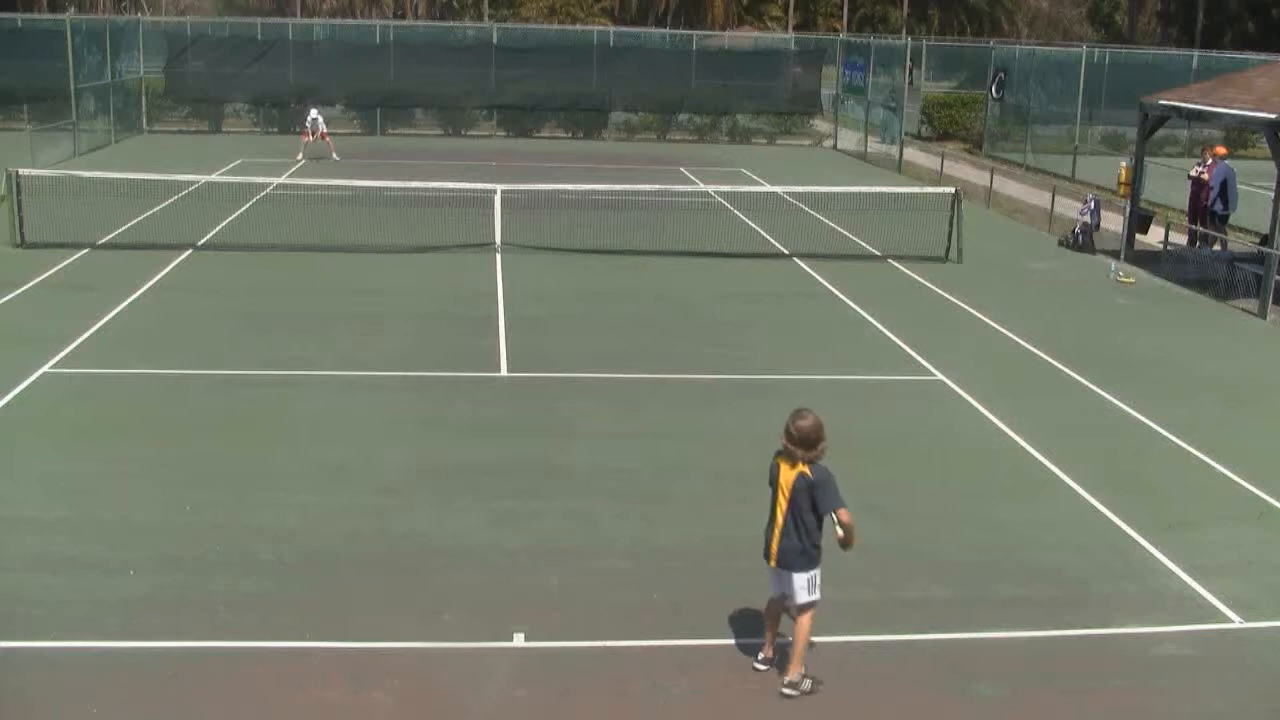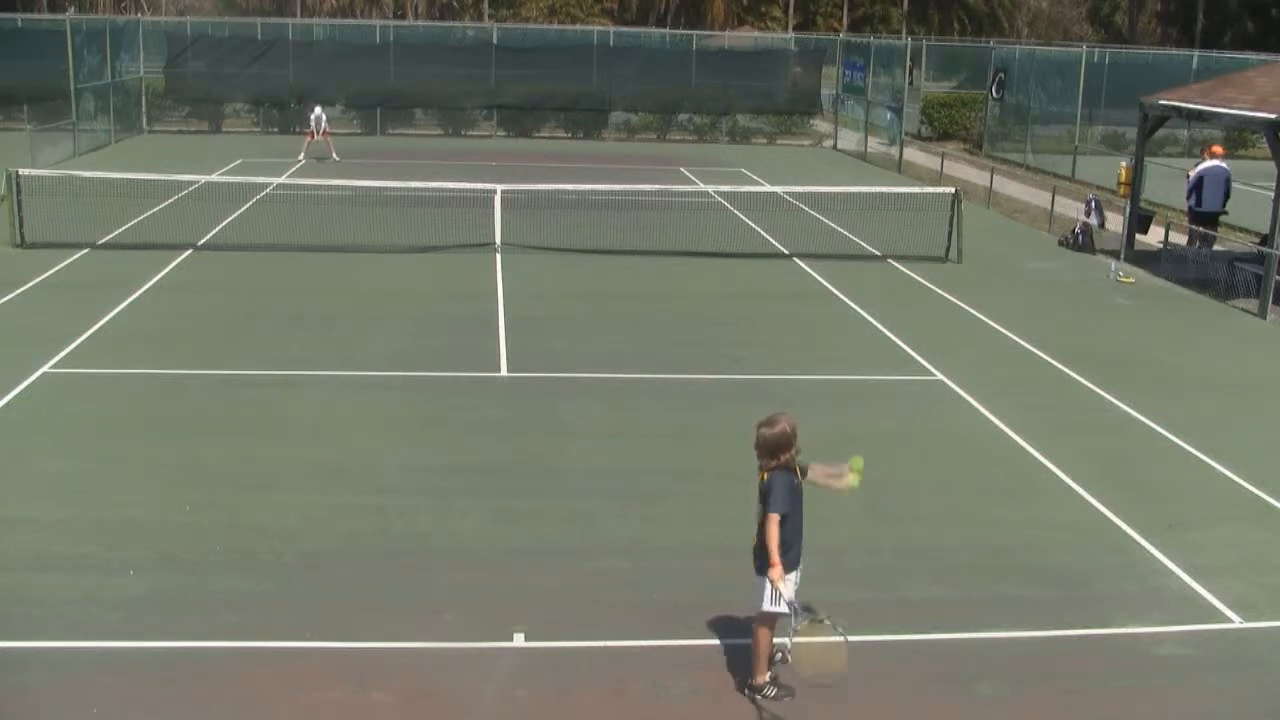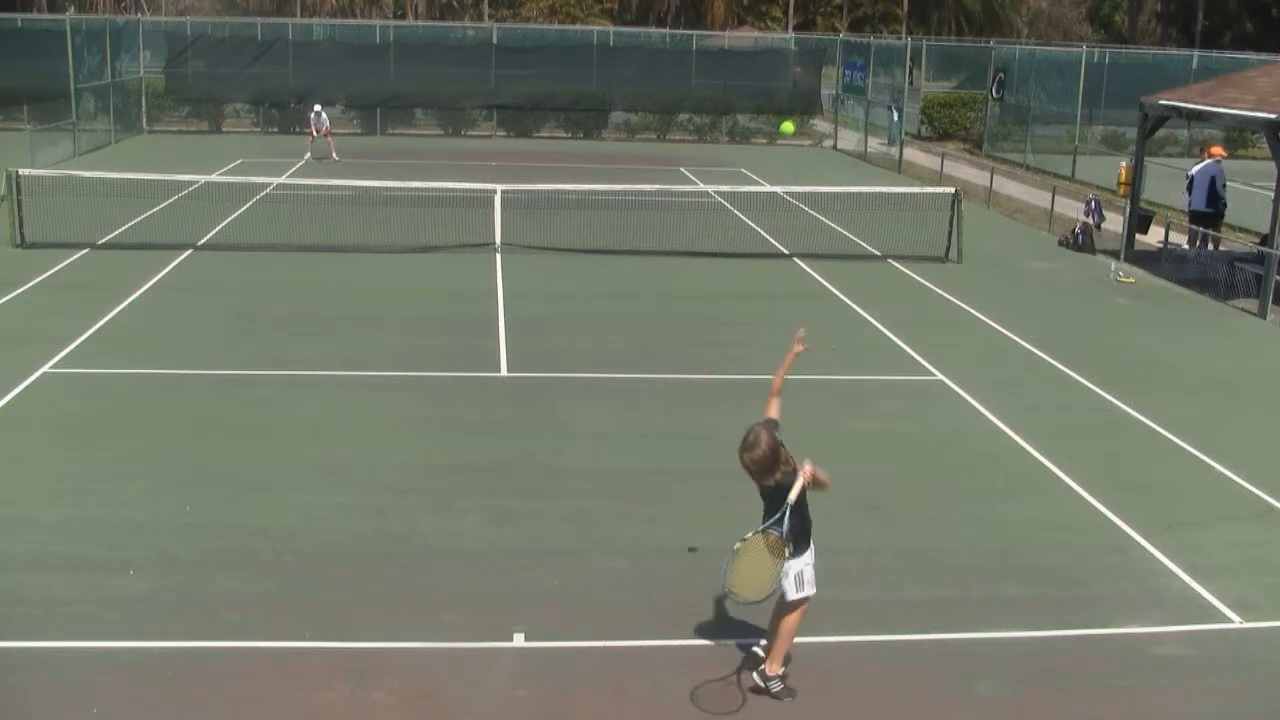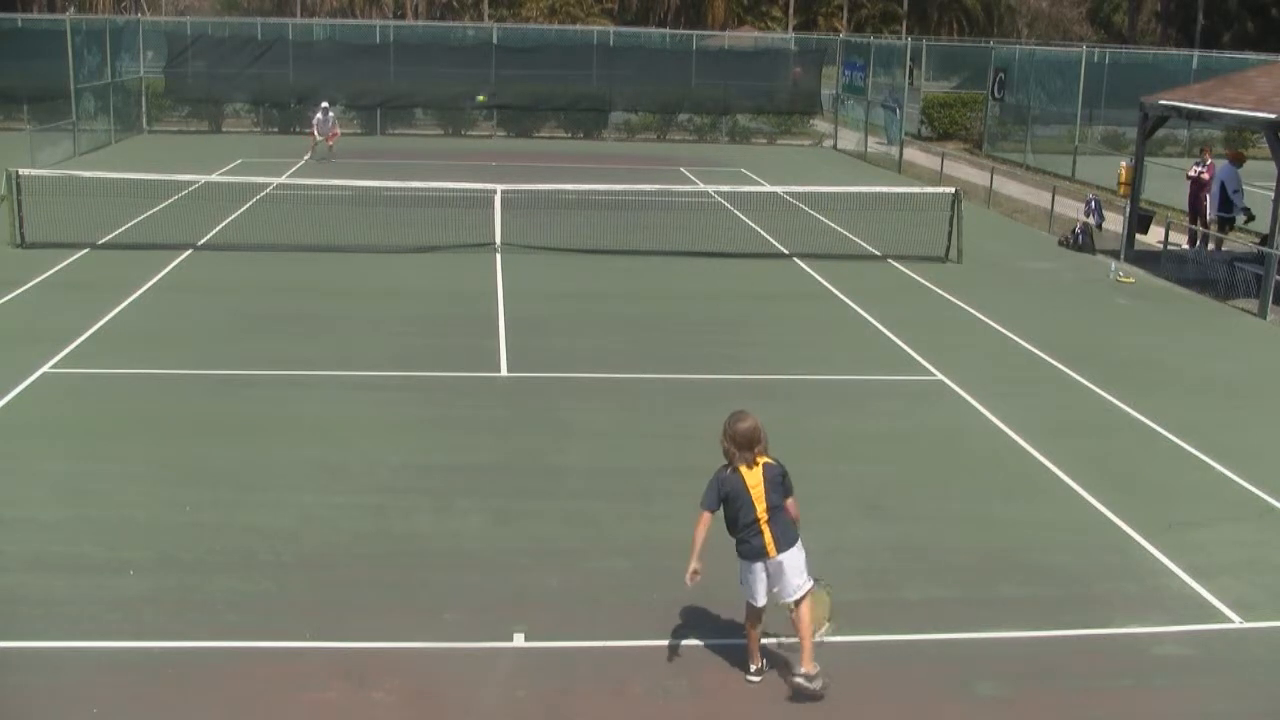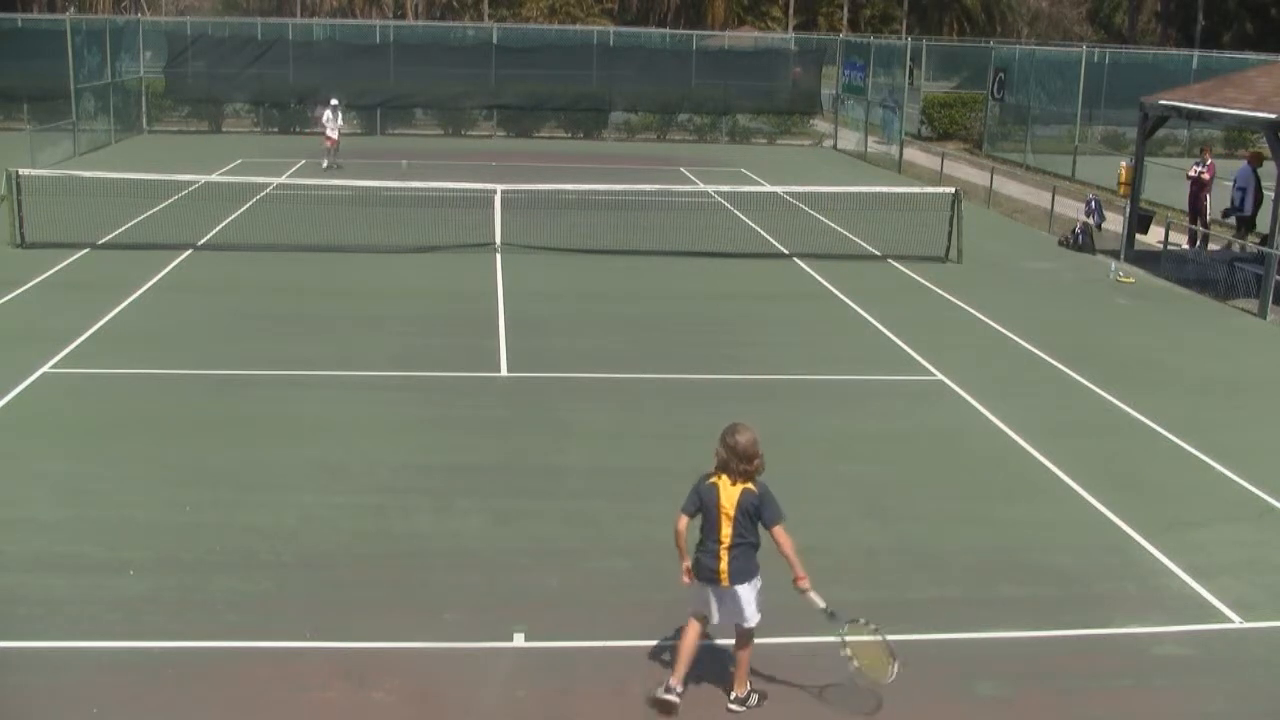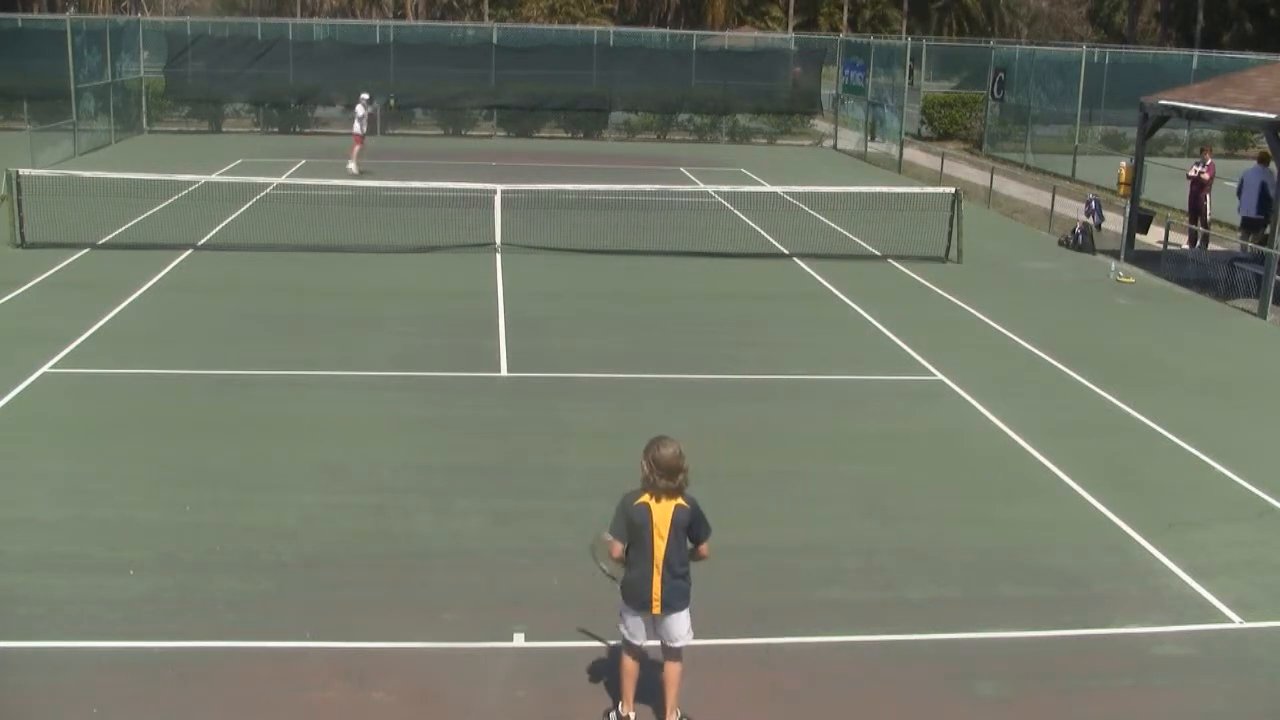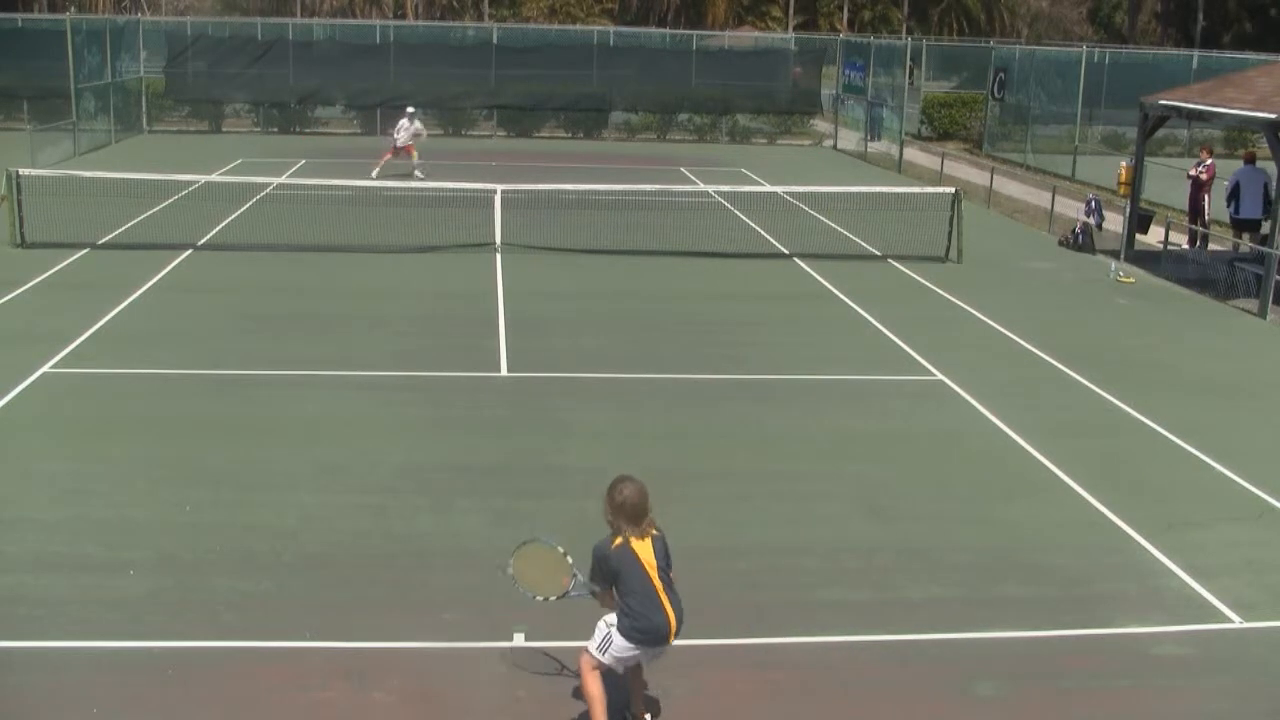
dt=0.7s
person 1, frame 1
left shoulder: (778, 462)
right shoulder: (818, 475)
right elbow: (843, 517)
right wrist: (849, 537)
left hip: (775, 548)
right hip: (801, 555)
left knee: (777, 599)
right knee: (805, 610)
left ankle: (766, 653)
right ankle: (795, 676)
person 1, frame 2
left shoulder: (782, 469)
right shoulder: (778, 479)
left elbow: (807, 471)
right elbow: (772, 522)
left wrist: (836, 474)
right wrist: (774, 564)
left hip: (781, 557)
right hip: (776, 560)
left knee: (770, 613)
right knee: (767, 617)
left ankle: (766, 654)
right ankle: (759, 681)
person 1, frame 3
left shoulder: (758, 460)
right shoulder: (784, 475)
left elbow: (774, 395)
right elbow: (825, 484)
left wrist: (791, 356)
right wrist: (809, 476)
right hip: (793, 546)
left knee: (791, 595)
right knee: (797, 606)
left ankle: (770, 644)
right ankle: (770, 670)
person 1, frame 4
left shoulder: (722, 478)
right shoulder: (775, 468)
left elbow: (704, 520)
right elbow: (791, 508)
left wrist: (695, 559)
right wrist: (794, 533)
left hip: (749, 552)
right hip: (785, 546)
left knee: (755, 607)
right knee: (802, 599)
left ankle: (755, 664)
right ankle: (807, 668)
person 1, frame 5
left shoulder: (705, 484)
right shoulder: (758, 493)
left elbow: (681, 525)
right elbow: (780, 536)
left wrist: (685, 559)
right wrist: (798, 572)
left hip: (706, 569)
right hip: (742, 574)
left knee: (697, 620)
right knee: (744, 630)
left ankle: (675, 685)
right ankle: (739, 693)
person 1, frame 6
left shoulder: (631, 502)
right shoulder: (688, 506)
left elbow: (616, 552)
right elbow: (703, 552)
left hip: (637, 593)
right hip: (675, 595)
left knee: (632, 649)
right knee: (673, 654)
person 1, frame 7
left shoulder: (605, 550)
right shoulder: (657, 537)
left elbow: (607, 599)
left hip: (640, 628)
right hip: (671, 624)
left knee: (588, 665)
right knee: (629, 656)
